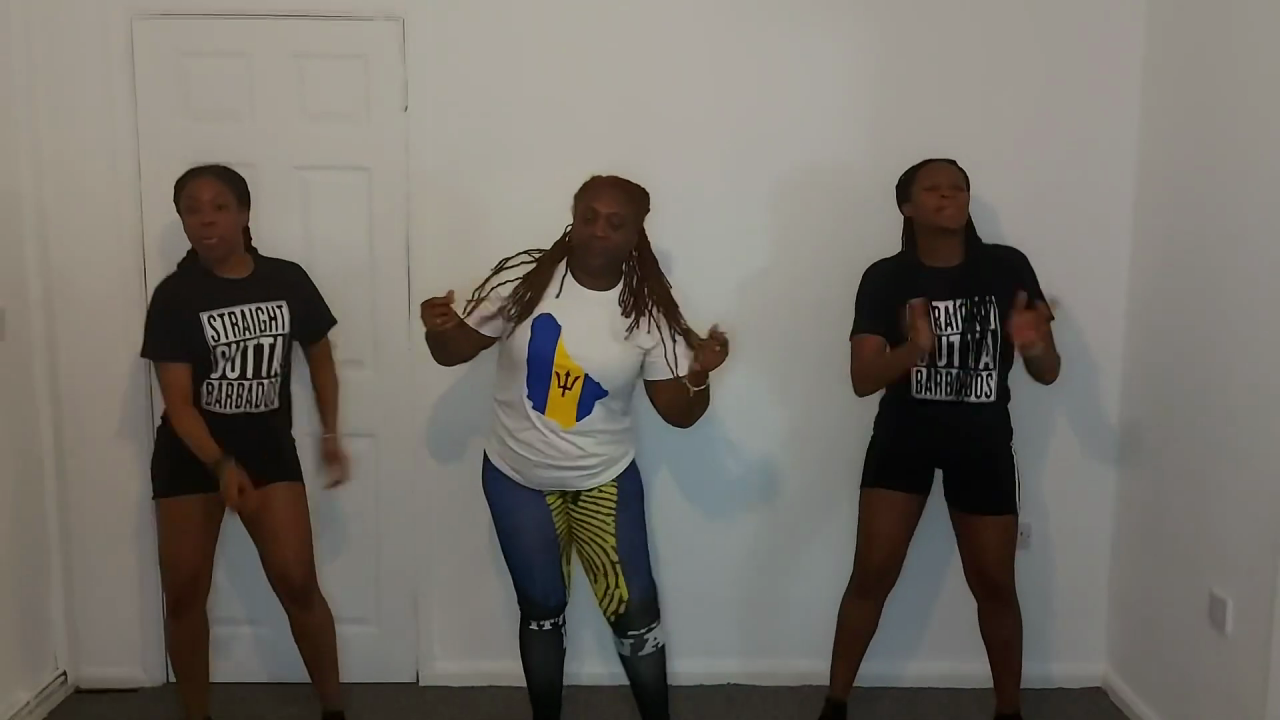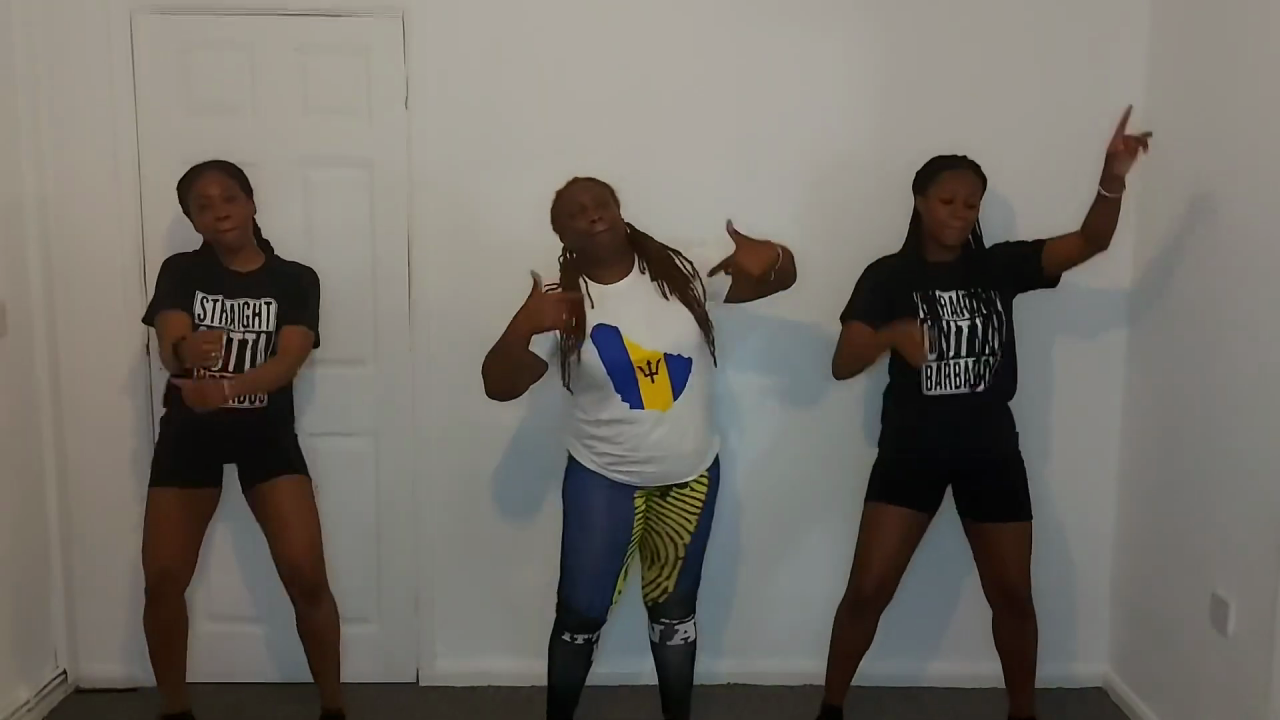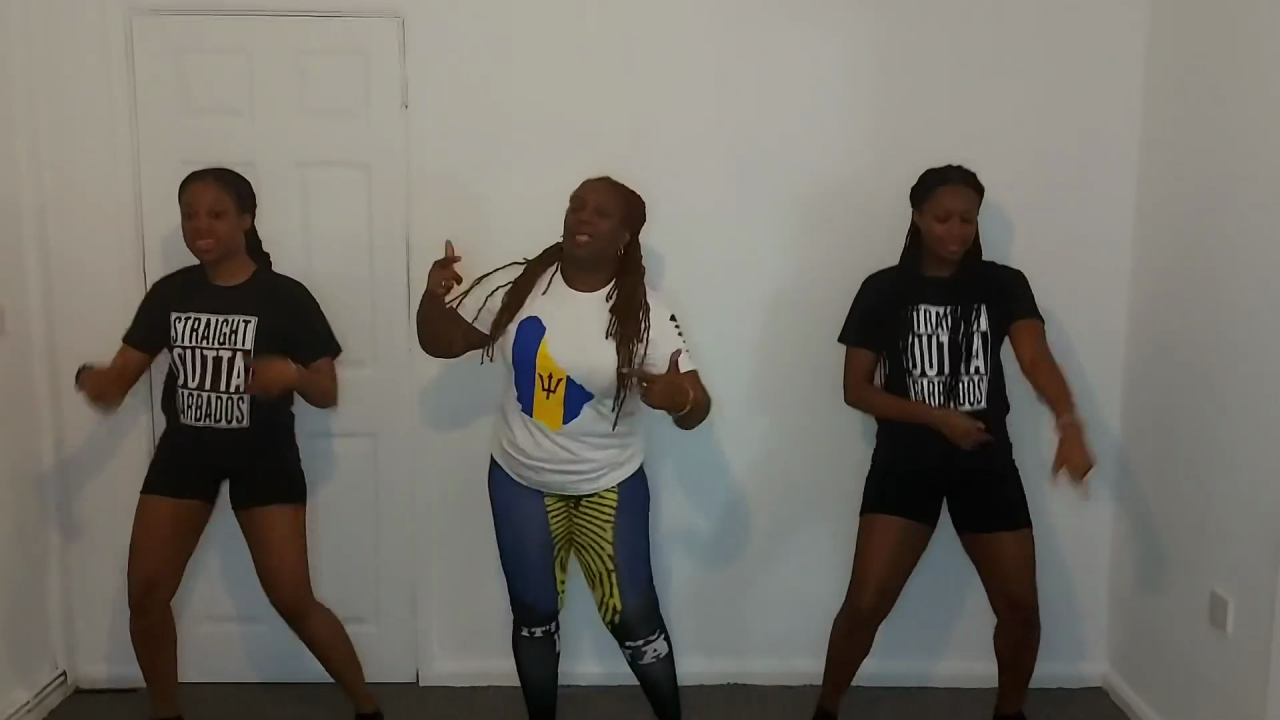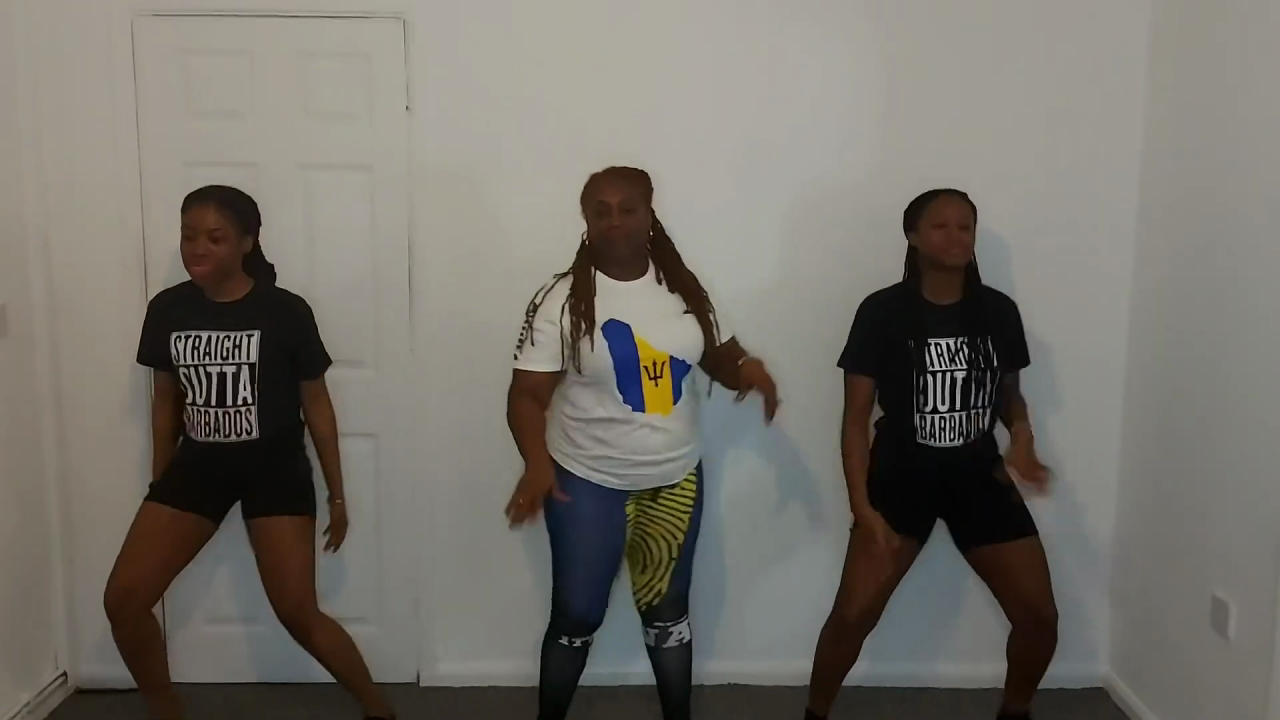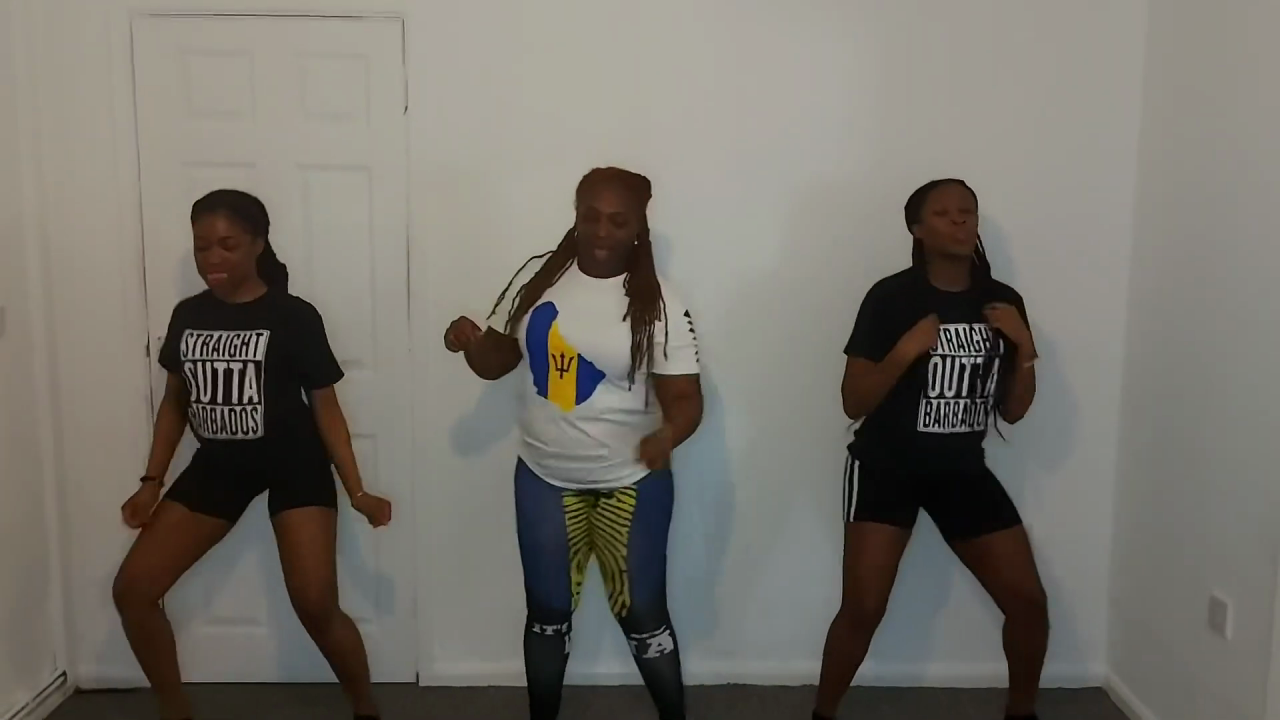
dt=1s
person 1, frame 1
left shoulder: (1006, 267)
right shoulder: (885, 278)
left elbow: (1046, 370)
right elbow: (863, 379)
left wrist: (1033, 345)
right wrist: (915, 348)
left hip: (982, 441)
right hip: (902, 436)
left knee: (995, 586)
right knee: (872, 575)
person 1, frame 2
left shoulder: (1002, 265)
right shoulder: (888, 277)
left elbow: (1090, 242)
right elbow: (842, 364)
left wrist: (1113, 178)
right wrist: (890, 336)
left hip: (990, 450)
right hip: (910, 449)
left knee: (1013, 597)
right knee: (868, 590)
person 1, frame 3
left shoulder: (1001, 283)
right shoulder: (882, 290)
left elbow: (1036, 357)
right elbow: (856, 389)
left wrist: (1068, 422)
right wrist: (935, 416)
left hip: (985, 459)
right hip: (905, 459)
left knee: (1021, 607)
right knee: (865, 605)
person 1, frame 4
left shoulder: (998, 311)
right shoulder: (882, 312)
right elbow: (856, 415)
left wrist: (1021, 433)
right wrist: (861, 506)
left hip: (979, 479)
right hip: (900, 478)
left knee: (1038, 615)
right knee: (853, 616)
person 1, frame 5
left shoulder: (1003, 303)
right shoulder: (891, 297)
left elbow: (1013, 409)
right elbow: (854, 403)
left wrist: (1024, 345)
right wrist: (904, 353)
left hip: (964, 471)
right hip: (886, 468)
left knee: (1029, 600)
right knee: (863, 608)
person 2, frame 1
left shoulder: (648, 310)
right shoulder: (522, 277)
left elbow: (677, 411)
right elbow: (455, 351)
left wrist: (699, 374)
right wrist: (439, 328)
left hip: (606, 482)
right hip: (517, 479)
left knee: (635, 610)
right knee: (542, 610)
person 2, frame 2
left shoulder: (681, 274)
right shoulder: (559, 304)
left elbow: (780, 275)
right elbow: (499, 386)
left wrist: (767, 256)
right wrist: (525, 325)
left hip: (689, 475)
right hip: (603, 479)
left knee: (673, 606)
right knee: (581, 612)
person 2, frame 3
left shoulder: (645, 312)
right shoulder: (514, 285)
left elbow: (694, 405)
right elbow: (442, 342)
left wrist: (682, 396)
right wrist: (433, 297)
left hip: (610, 487)
right hip: (520, 483)
left knee: (635, 617)
right knee: (534, 616)
person 2, frame 4
left shoulder: (683, 288)
right shoulder: (562, 300)
left elbow: (721, 357)
right elbow: (526, 394)
left wrist: (749, 370)
right wrist: (536, 464)
left hip: (675, 482)
right hip: (589, 485)
left knee: (666, 609)
right knee: (577, 617)
person 2, frame 5
left shoulder: (659, 302)
right shoulder: (537, 276)
left elbow: (686, 398)
right elbow: (497, 360)
left wrist: (665, 438)
right wrist: (470, 342)
left hip: (632, 483)
right hip: (544, 479)
left knee: (642, 613)
right knee: (548, 613)
person 3, frame 1
left shoulder: (287, 281)
right shoulder: (174, 296)
left elbow: (320, 357)
right elbow: (178, 401)
left wrist: (330, 435)
right wrist: (222, 467)
left hip: (268, 445)
right hip: (188, 451)
left knee: (298, 584)
right knee: (185, 593)
person 3, frame 2
left shoulder: (296, 280)
right shoulder: (180, 272)
left elbow: (288, 360)
right elbow: (174, 347)
left wrist: (229, 387)
right wrist: (192, 351)
left hip: (266, 435)
right hip: (187, 436)
left knee: (307, 577)
right knee: (162, 582)
person 3, frame 3
left shoulder: (286, 297)
right shoulder: (168, 294)
left elbow: (326, 391)
right elbow: (121, 375)
left wrist: (293, 375)
right wrist: (91, 378)
left hip: (265, 455)
right hip: (184, 454)
left knee: (293, 600)
right knee: (146, 590)
person 3, frame 4
left shoulder: (285, 312)
right shoulder: (167, 309)
left elbow: (316, 403)
right elbow: (166, 400)
left wrist: (337, 494)
right wrist: (158, 483)
left hip: (275, 470)
right hip: (195, 470)
left knee: (297, 614)
right knee: (123, 598)
person 3, frame 5
left shoulder: (294, 317)
right shoulder: (188, 315)
left elbow: (326, 410)
right elbow: (174, 403)
left wrist: (356, 491)
right wrist: (151, 482)
left hip: (295, 466)
right hip: (216, 467)
left knee: (317, 607)
right knee: (131, 589)
